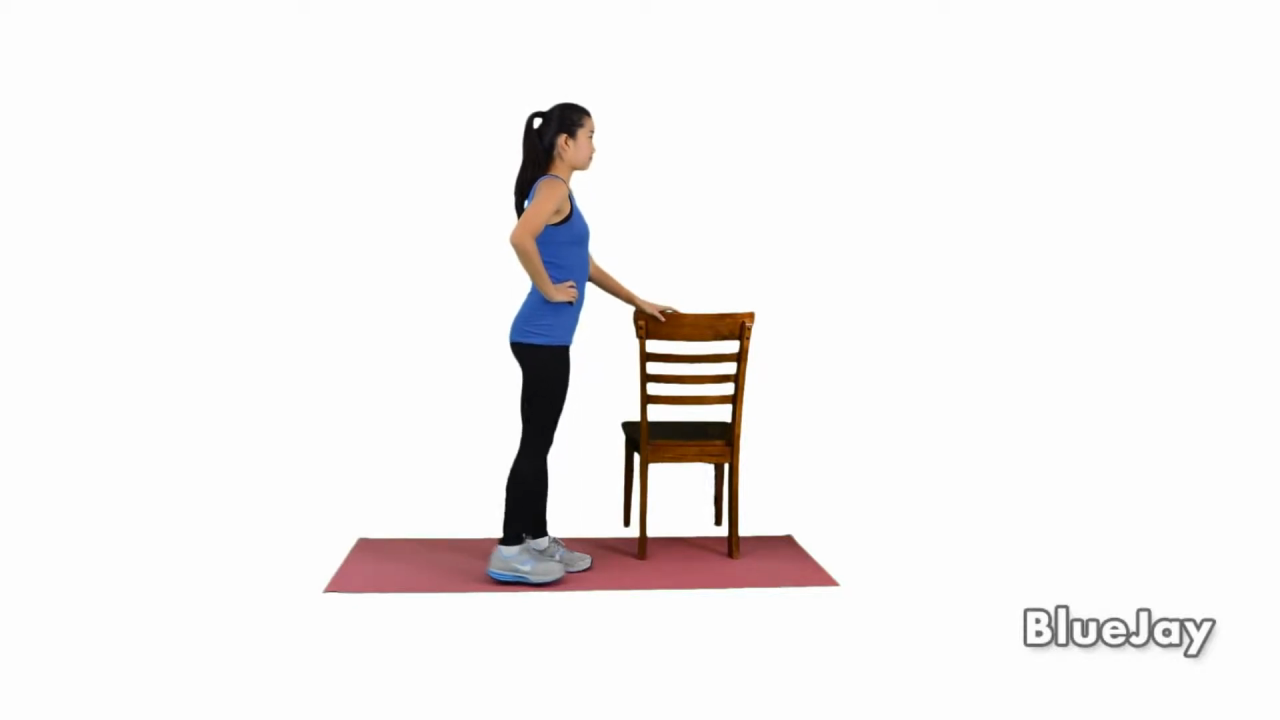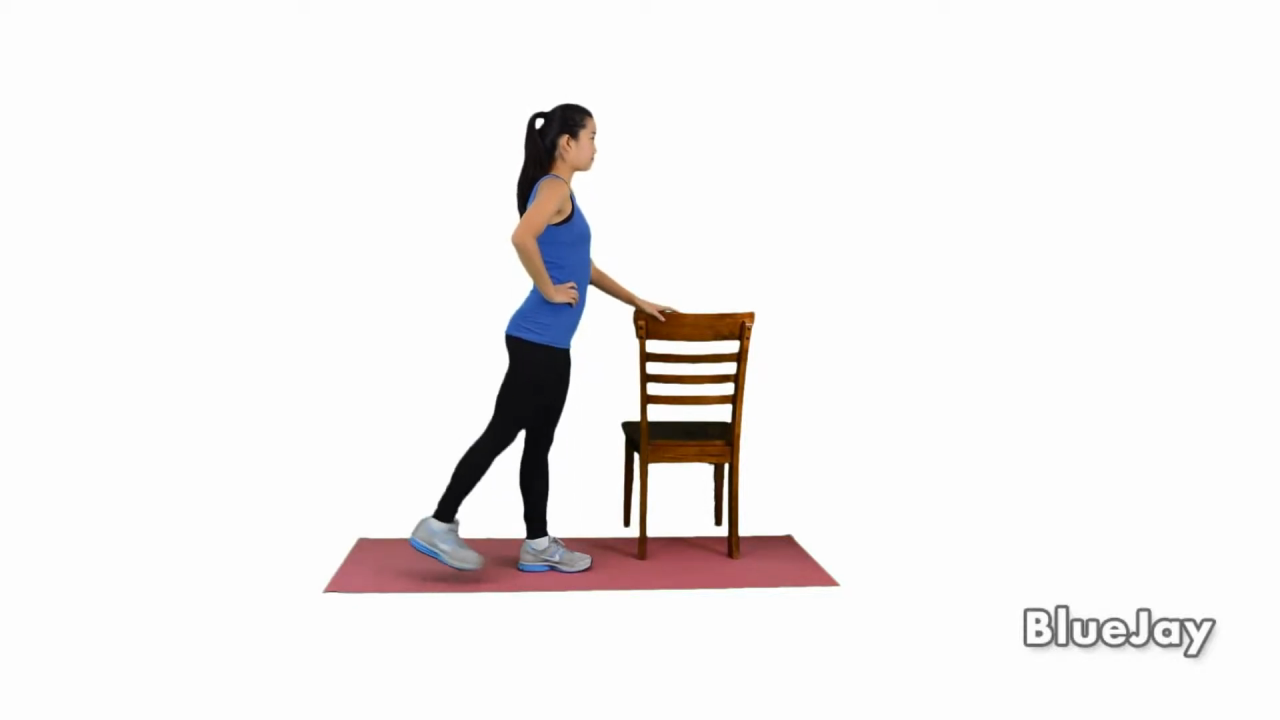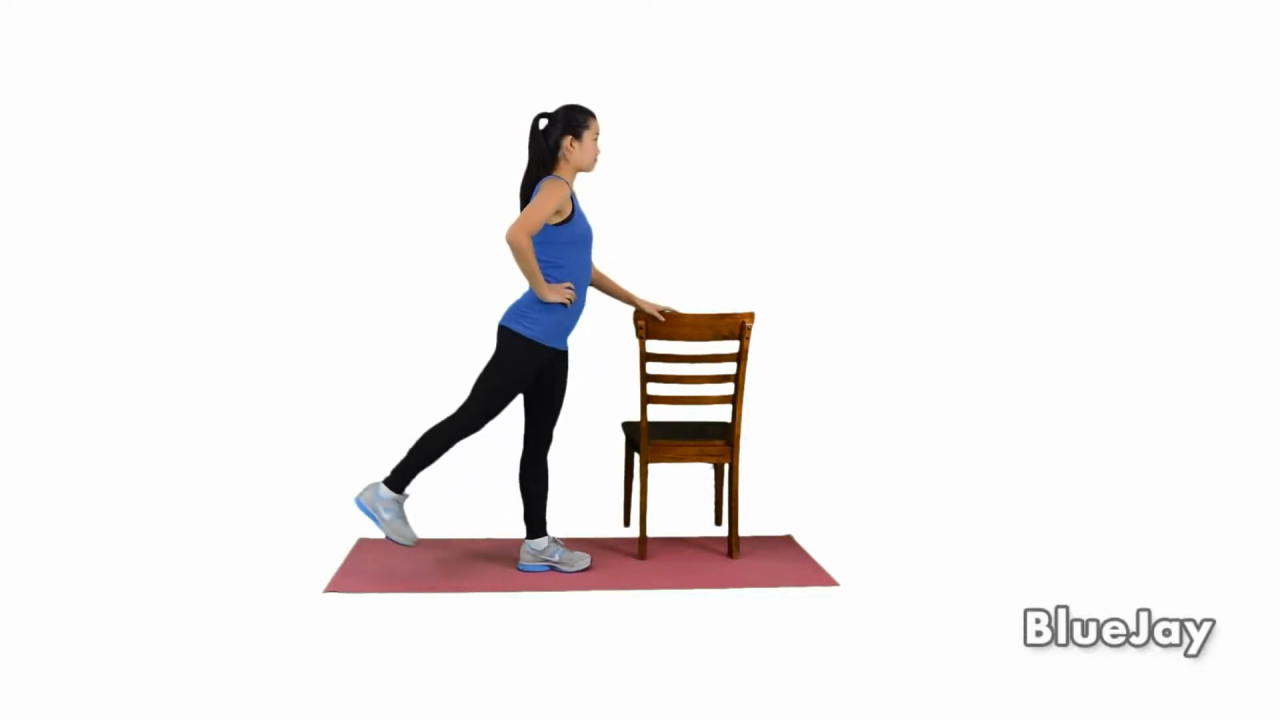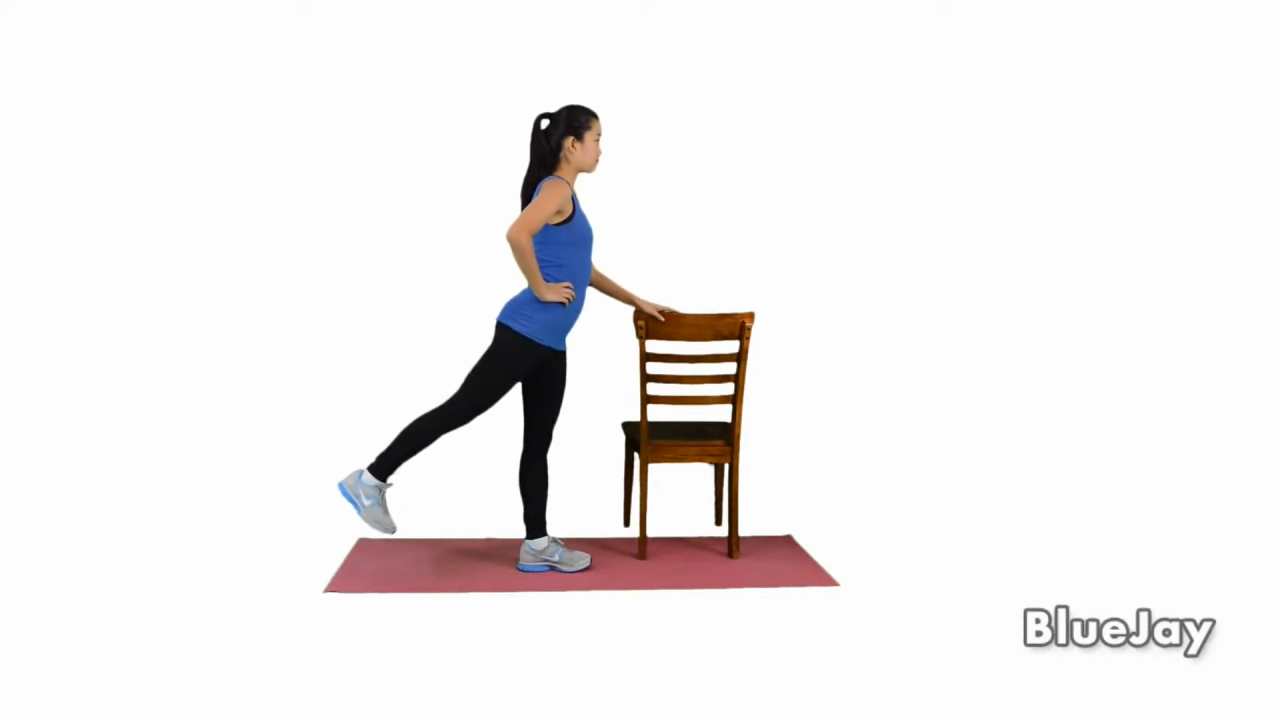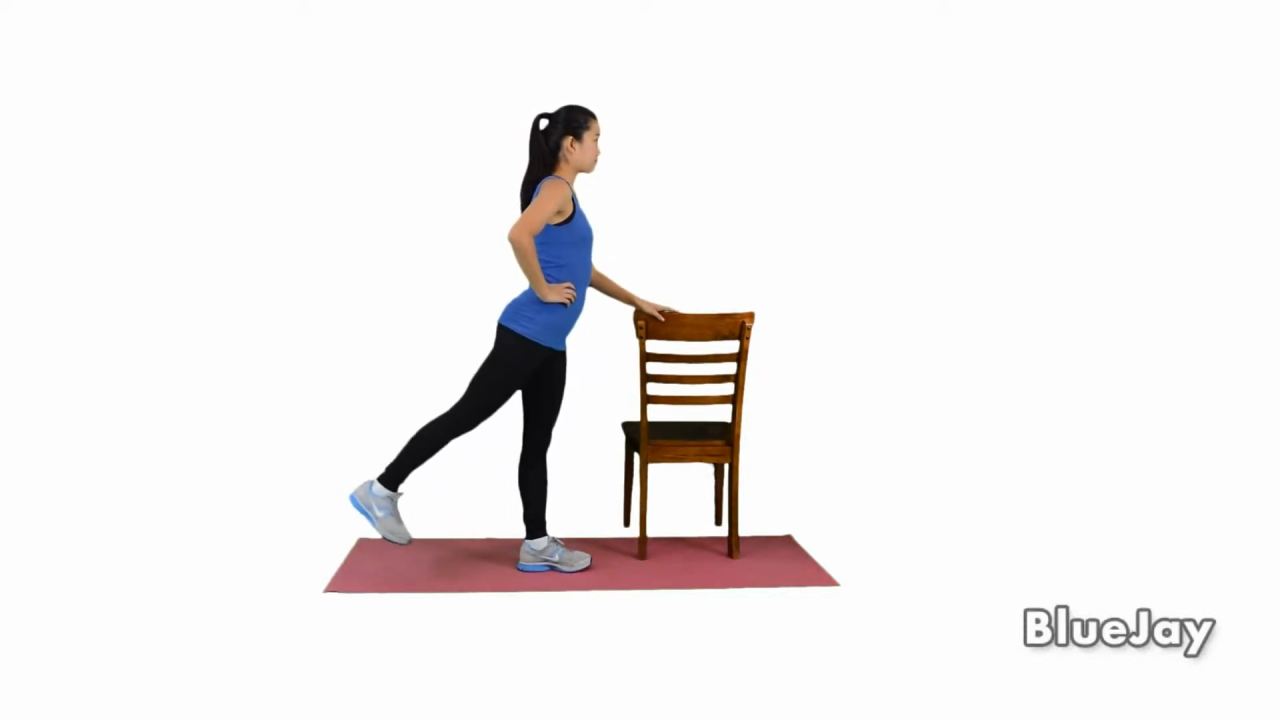
dt=0.3s
person 1, frame 1
left shoulder: (558, 189)
right shoulder: (551, 187)
left elbow: (585, 265)
right elbow: (520, 238)
left wrist: (640, 303)
right wrist: (548, 289)
left hip: (549, 338)
right hip: (541, 337)
left knee: (540, 442)
right knee: (534, 443)
left ankle: (537, 541)
right ankle: (509, 550)
person 1, frame 2
left shoulder: (560, 191)
right shoulder: (553, 188)
left elbow: (584, 265)
right elbow: (522, 237)
left wrist: (638, 302)
right wrist: (548, 289)
left hip: (553, 341)
right hip: (538, 337)
left knee: (539, 442)
right knee: (502, 432)
left ankle: (538, 544)
right ankle: (439, 524)
person 1, frame 3
left shoulder: (565, 193)
right shoulder: (554, 188)
left elbow: (583, 269)
right elbow: (517, 235)
left wrist: (636, 301)
right wrist: (541, 289)
left hip: (551, 342)
right hip: (529, 334)
left knee: (539, 443)
right knee: (470, 418)
left ankle: (537, 545)
right ankle: (387, 492)
person 1, frame 4
left shoulder: (565, 193)
right shoulder: (556, 188)
left elbow: (582, 268)
right elbow: (517, 234)
left wrist: (636, 301)
right wrist: (540, 288)
left hip: (549, 342)
right hip: (527, 332)
left knee: (539, 443)
right knee: (459, 411)
left ankle: (537, 544)
right ankle: (371, 480)
person 1, frame 5
left shoulder: (565, 193)
right shoulder: (555, 188)
left elbow: (582, 269)
right elbow: (518, 235)
left wrist: (636, 301)
right wrist: (542, 289)
left hip: (549, 342)
right hip: (527, 333)
left knee: (537, 442)
right knee: (466, 415)
left ankle: (537, 545)
right ankle: (382, 490)
